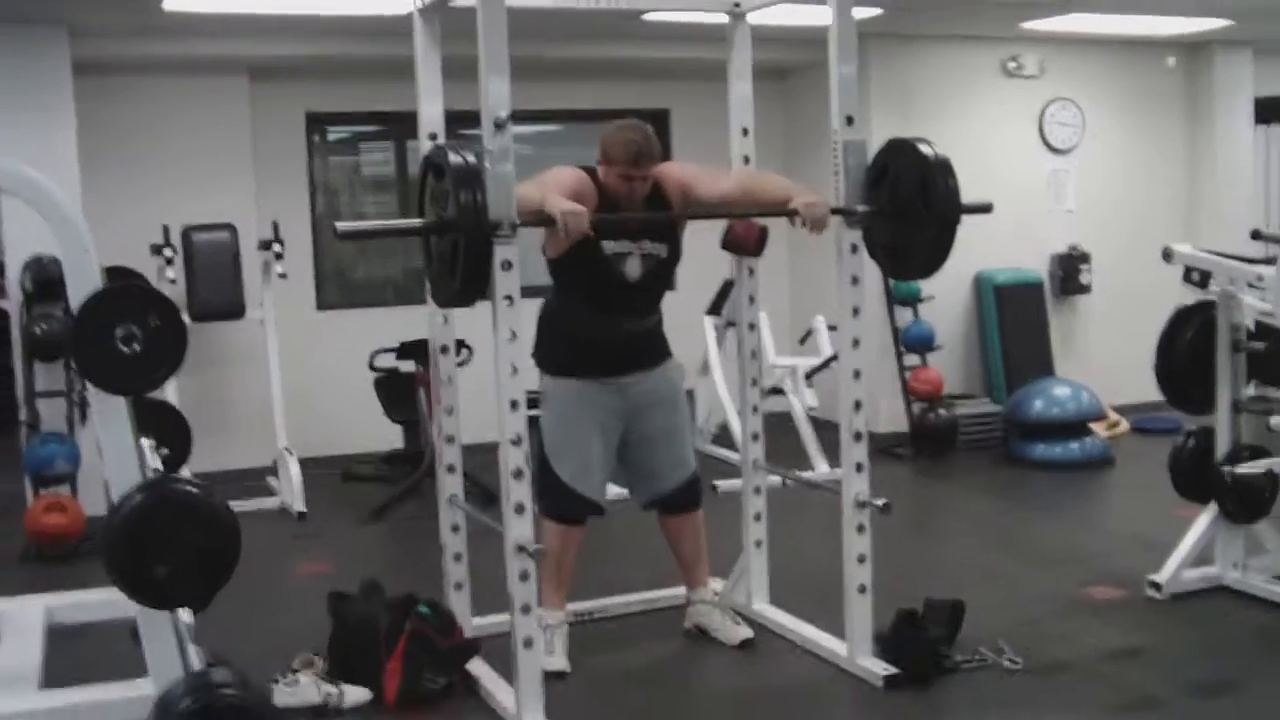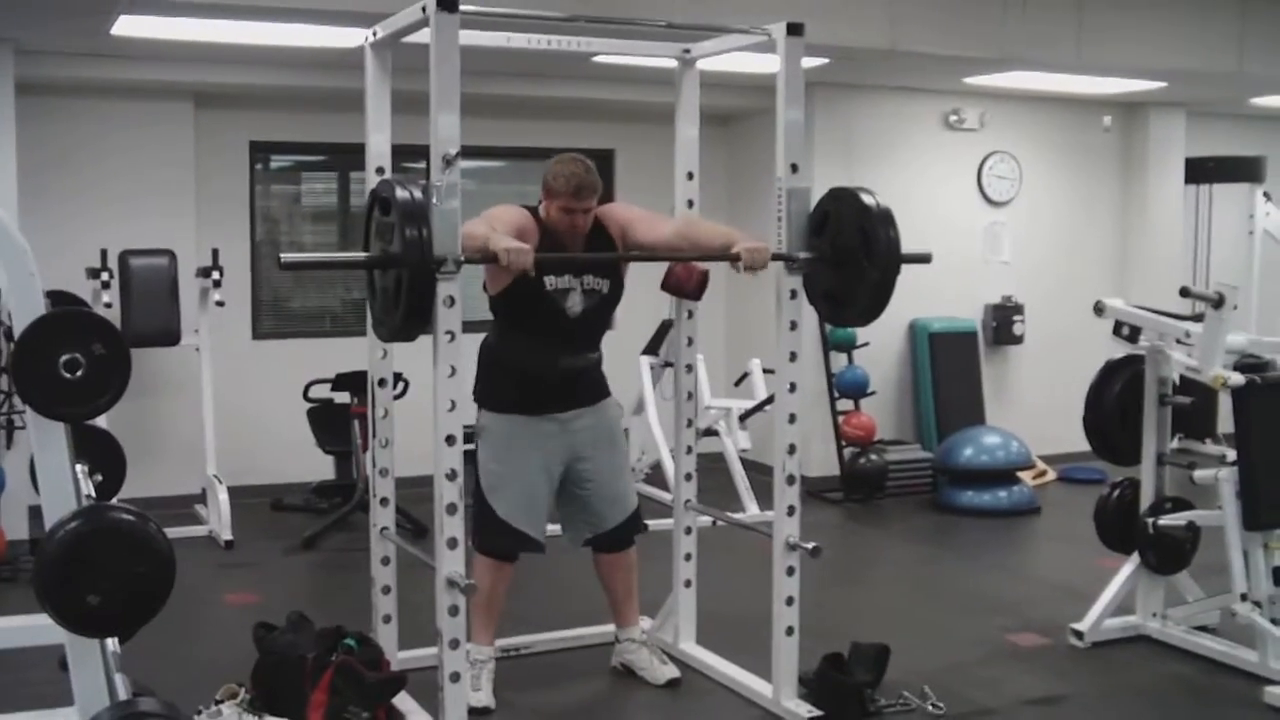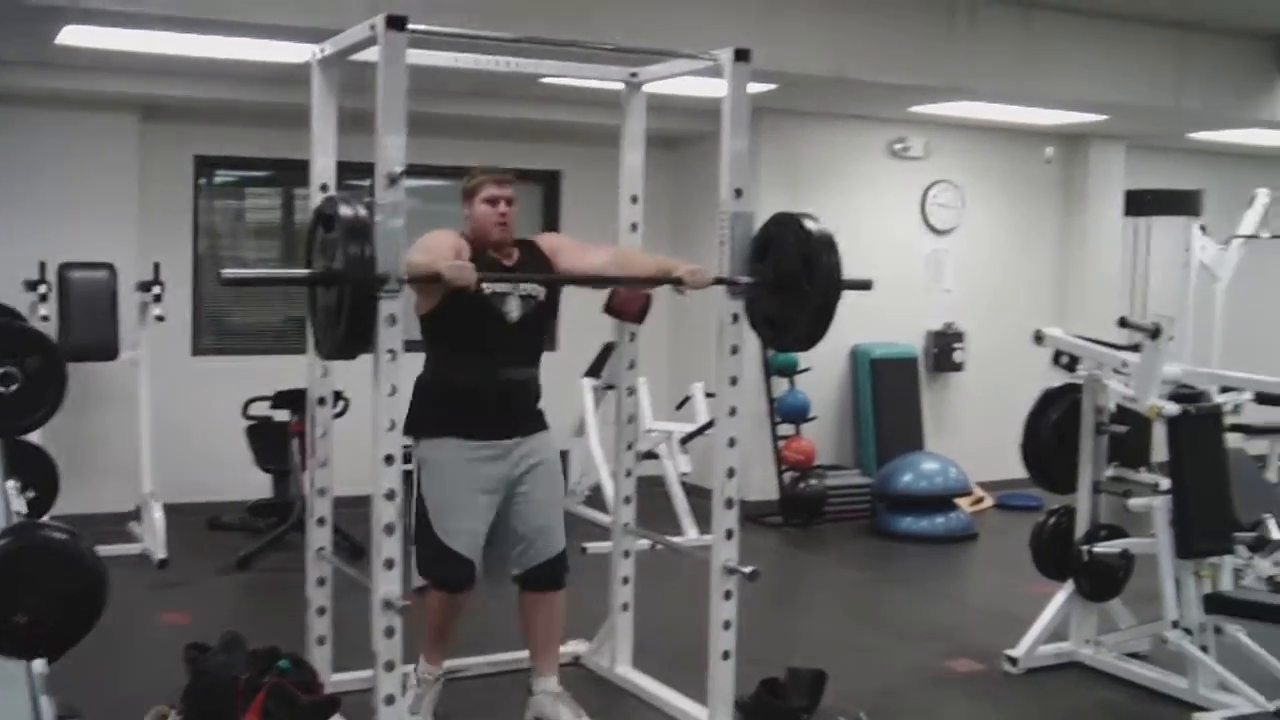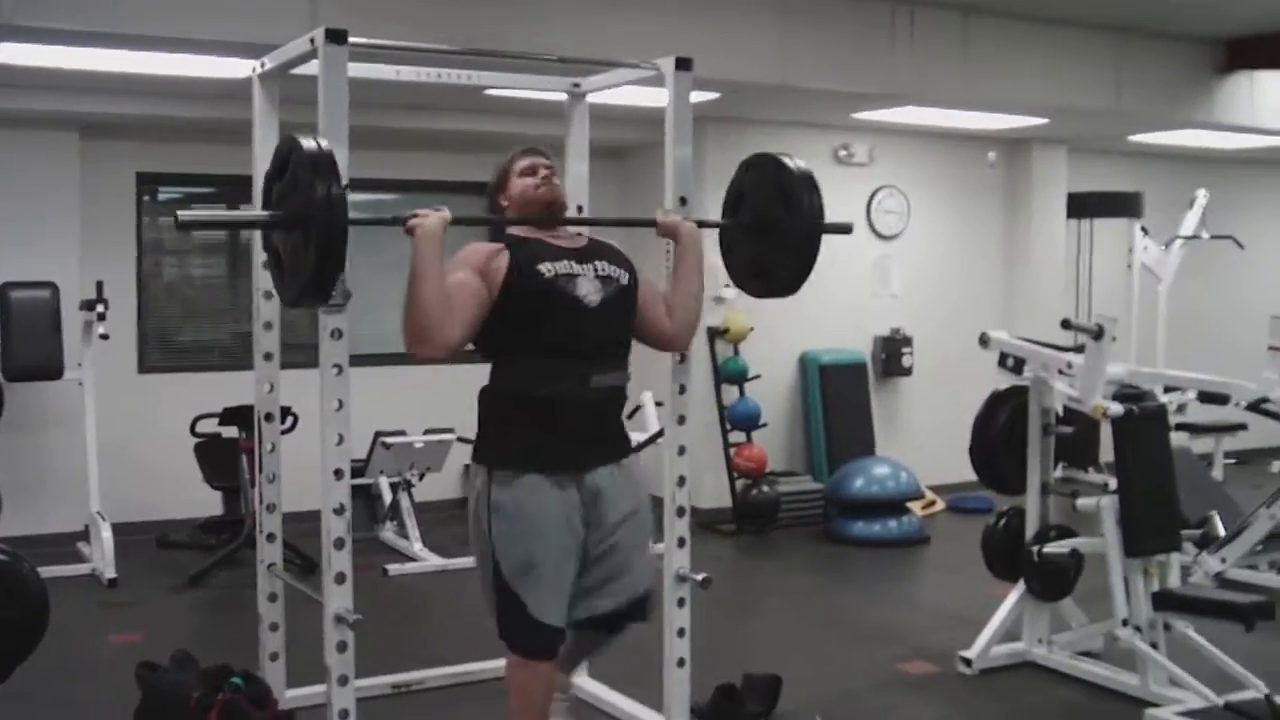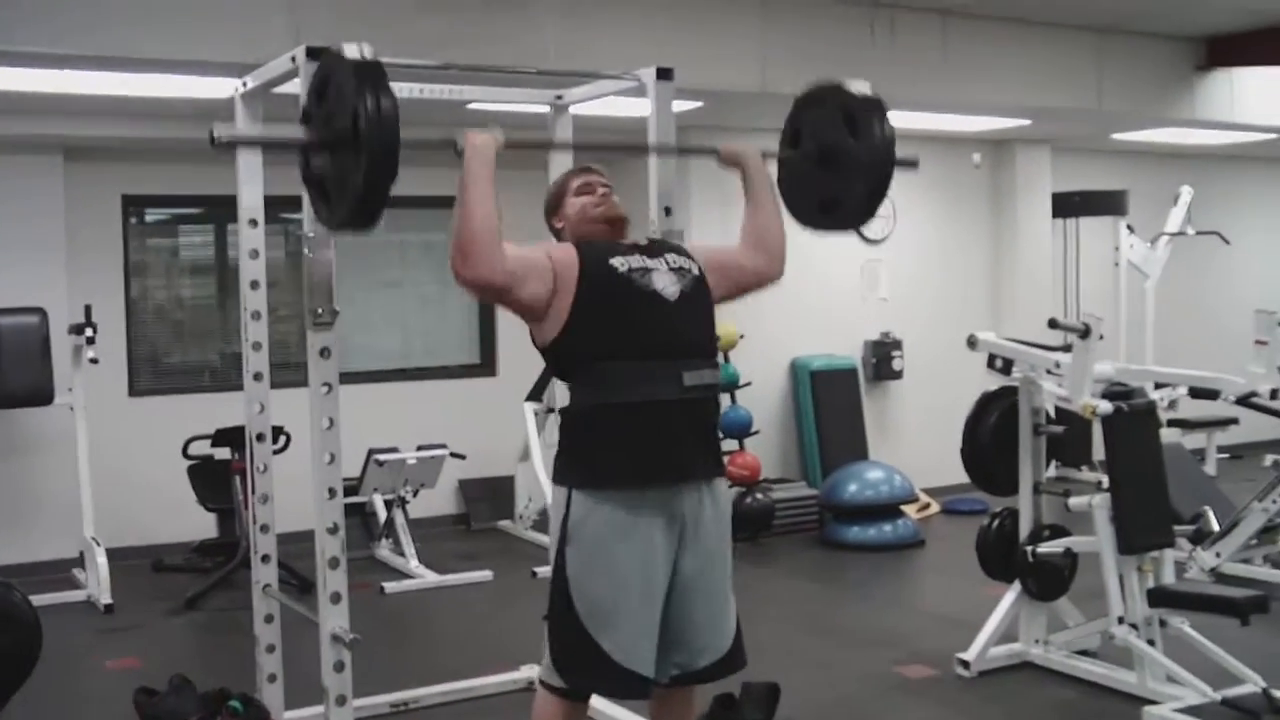
dt=1s
person 1, frame 1
left shoulder: (675, 185)
right shoulder: (576, 186)
left elbow: (738, 186)
right elbow: (527, 196)
left wrist: (796, 196)
right wrist: (553, 204)
left hip: (649, 365)
right hip: (576, 374)
left knee: (680, 488)
right knee: (567, 498)
left ankle: (701, 603)
right ankle: (551, 622)
person 1, frame 2
left shoulder: (616, 223)
right shoulder: (519, 224)
left elbow: (678, 230)
right elbow: (473, 232)
left wrist: (736, 241)
right wrist: (497, 243)
left hip: (589, 404)
right hip: (515, 411)
left knee: (617, 524)
right knee: (500, 533)
left ankle: (631, 641)
right ankle: (478, 659)
person 1, frame 3
left shoulder: (547, 251)
right shoulder: (447, 246)
left elbow: (613, 260)
right elbow: (415, 264)
left wrist: (673, 269)
right wrist: (440, 268)
left hip: (525, 432)
right hip: (453, 436)
left knee: (546, 562)
right knee: (451, 566)
right ankle: (428, 673)
person 1, frame 4
left shoulder: (611, 258)
right shoulder: (490, 258)
left elbow: (675, 331)
right elbow: (430, 341)
left wrist: (687, 244)
right wrist: (428, 244)
left hip: (606, 458)
right hip: (527, 465)
left knee: (621, 601)
right knee: (536, 625)
person 1, frame 5
left shoulder: (679, 259)
right shoulder: (557, 270)
left elbow: (766, 259)
right elbow: (480, 267)
left wrist: (753, 170)
right wrist: (480, 164)
left hip: (697, 482)
right hip: (608, 490)
left knee: (688, 656)
right knee: (580, 661)
